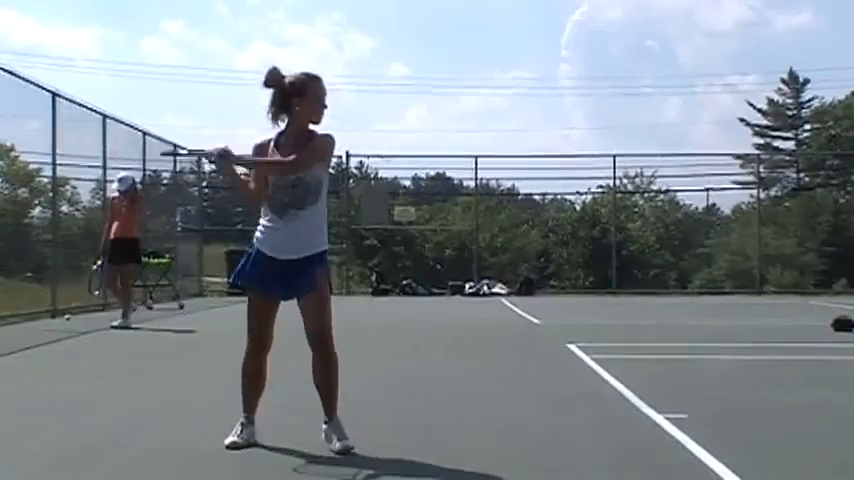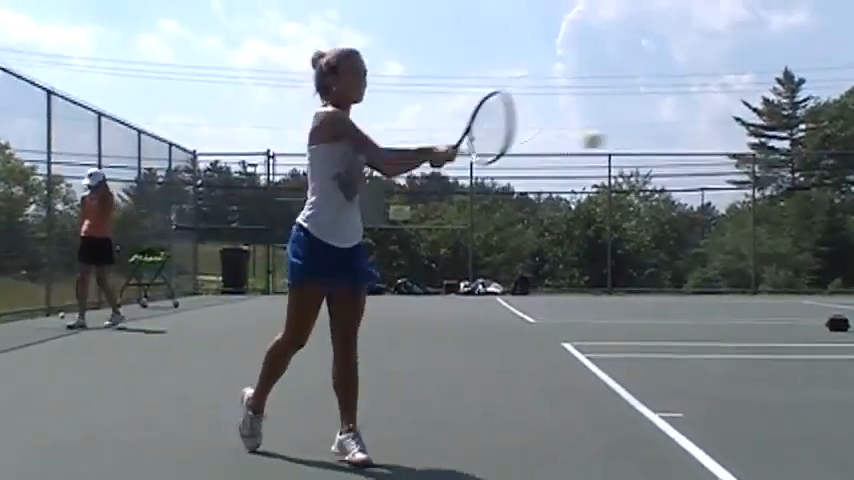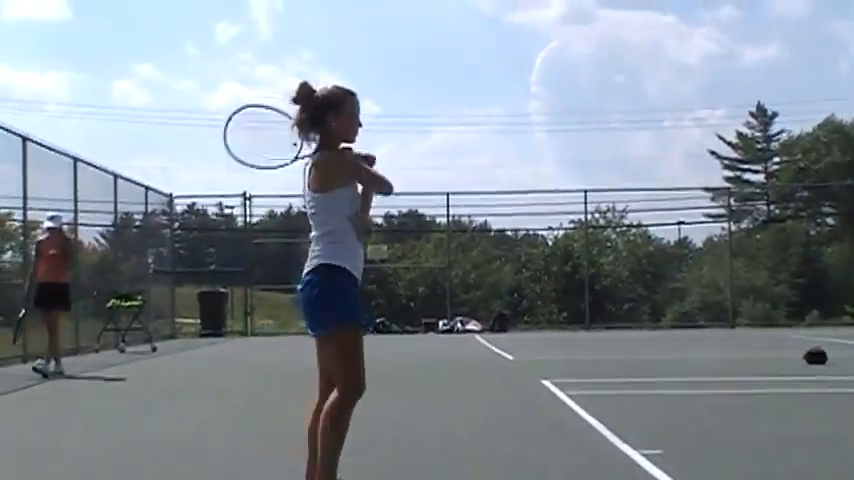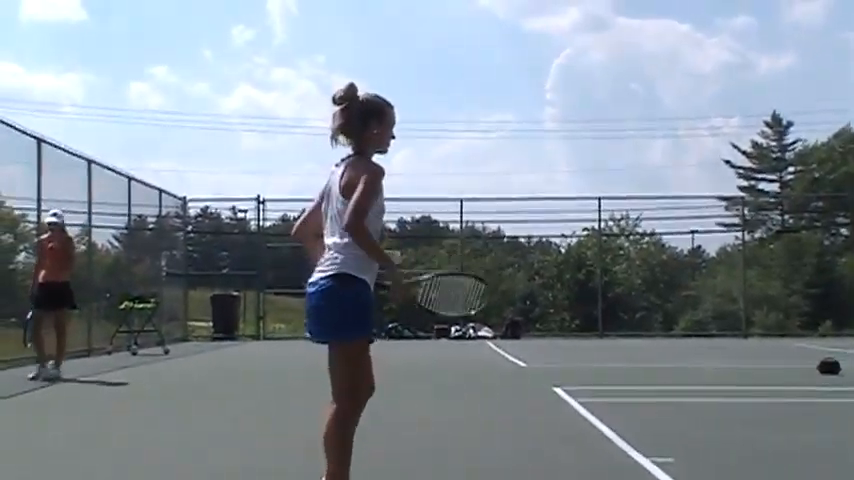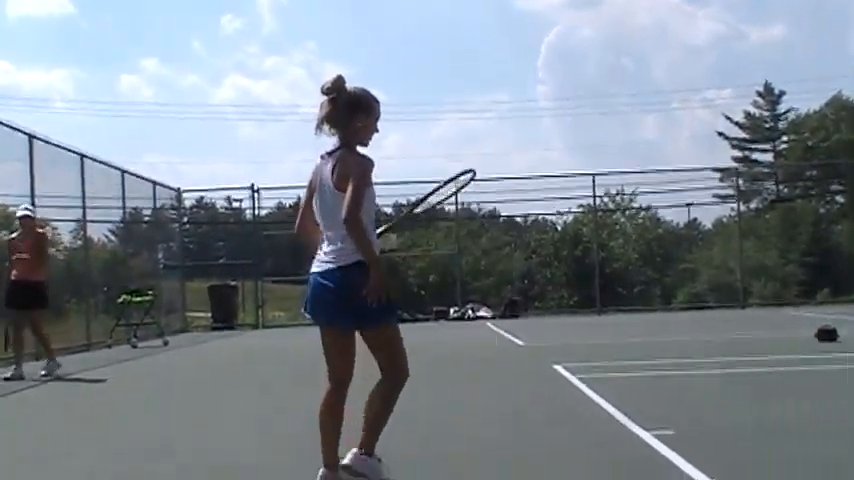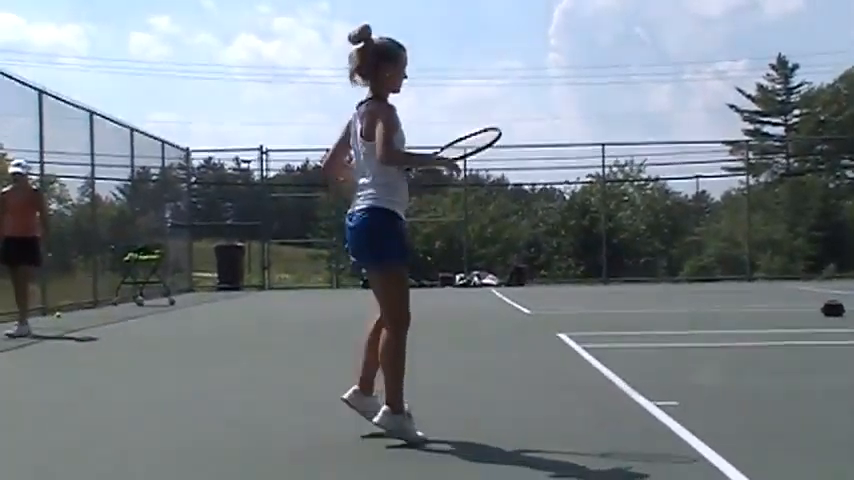
dt=0.5s
person 1, frame 1
left shoulder: (322, 144)
right shoulder: (265, 147)
left elbow: (294, 162)
right elbow: (257, 196)
left wrist: (234, 161)
right wrist: (231, 172)
left hip: (309, 256)
right hip: (268, 255)
left knee: (321, 339)
right knee: (257, 343)
left ankle: (332, 421)
right ankle: (248, 421)
person 1, frame 2
left shoulder: (355, 131)
right shoulder: (327, 119)
left elbow: (390, 169)
right elbow: (379, 158)
left wrist: (426, 155)
right wrist: (426, 154)
left hip: (348, 246)
right hip: (314, 241)
left knee: (346, 342)
right knee: (295, 337)
left ankle: (348, 432)
right ankle: (256, 403)
person 1, frame 3
left shoulder: (326, 165)
right shoulder: (339, 161)
left elbow: (356, 219)
right elbow: (384, 187)
left wrist: (364, 180)
right wrist: (367, 171)
left hip: (329, 280)
right hip: (331, 279)
left knee: (335, 389)
right knee: (349, 386)
person 1, frame 4
left shoulder: (339, 173)
right shoulder: (369, 171)
left elbow: (302, 231)
right elbow: (354, 224)
right wrist: (390, 267)
left hip: (327, 285)
right hip: (345, 289)
left knee: (358, 391)
right knee: (348, 398)
person 1, frame 5
left shoulder: (321, 167)
right shoulder: (358, 163)
left elbow: (304, 228)
right elbow: (351, 218)
right wrist: (376, 266)
left hip: (323, 277)
right hip: (354, 277)
left knee: (338, 381)
right knee: (395, 371)
person 1, frame 6
left shoulder: (360, 115)
right shoulder: (381, 111)
left elbow: (331, 166)
right elbow: (388, 155)
right wrist: (433, 160)
left hip: (370, 217)
right hip: (378, 220)
left knee: (389, 314)
right knee: (398, 318)
left ankle: (363, 389)
right ankle: (394, 409)
person 2, frame 1
left shoulder: (136, 201)
right shoulder: (114, 199)
left elbow: (129, 213)
right elbow: (109, 222)
left wrist: (127, 197)
right wrist: (104, 243)
left hip: (129, 242)
right hip: (115, 241)
left knee: (125, 282)
right knee: (110, 281)
left ankle: (125, 318)
right ankle: (127, 307)
person 2, frame 2
left shoulder: (106, 198)
right shoulder: (86, 198)
left elbow: (105, 217)
right elbow: (84, 220)
left wrist: (99, 195)
right wrist: (82, 238)
left hip: (101, 241)
right hip: (86, 240)
left knee: (102, 281)
right knee: (81, 280)
left ankle: (116, 313)
right ankle: (81, 317)
person 2, frame 3
left shoulder: (66, 243)
right shoulder: (41, 242)
left elbow: (69, 266)
right elbow: (35, 266)
right wrist: (28, 287)
left hip: (59, 286)
right hip: (43, 286)
left knee: (52, 327)
right knee: (52, 329)
left ankle: (46, 363)
right ankle: (57, 364)
person 2, frame 4
left shoulder: (66, 241)
right shoulder: (42, 241)
left elbow: (70, 265)
right elbow: (38, 265)
right wrist: (33, 287)
left hip: (60, 286)
right hip: (43, 286)
left knee: (60, 330)
right knee: (36, 328)
left ankle: (56, 367)
right ankle: (42, 366)
person 2, frame 5
left shoulder: (40, 236)
right shoulder: (13, 239)
left elbow: (43, 260)
right elbow: (11, 264)
left wrist: (27, 258)
right wrist: (9, 285)
left hip: (34, 284)
right hip: (17, 284)
left knee: (36, 328)
right knee: (16, 329)
left ankle: (52, 360)
right ankle: (17, 368)
person 2, frame 6
left shoulder: (34, 193)
left elbow: (44, 217)
left hip: (28, 240)
left knee: (22, 283)
right knee: (17, 284)
left ankle: (22, 323)
right ankle: (24, 322)
